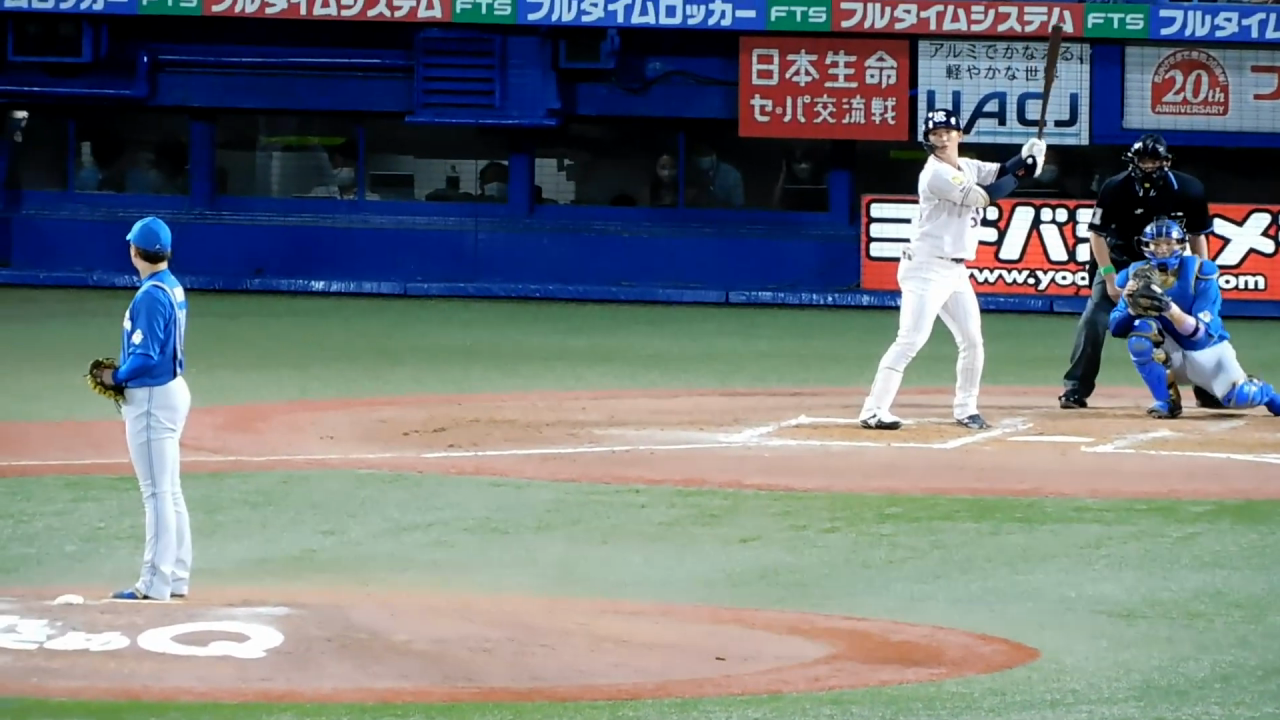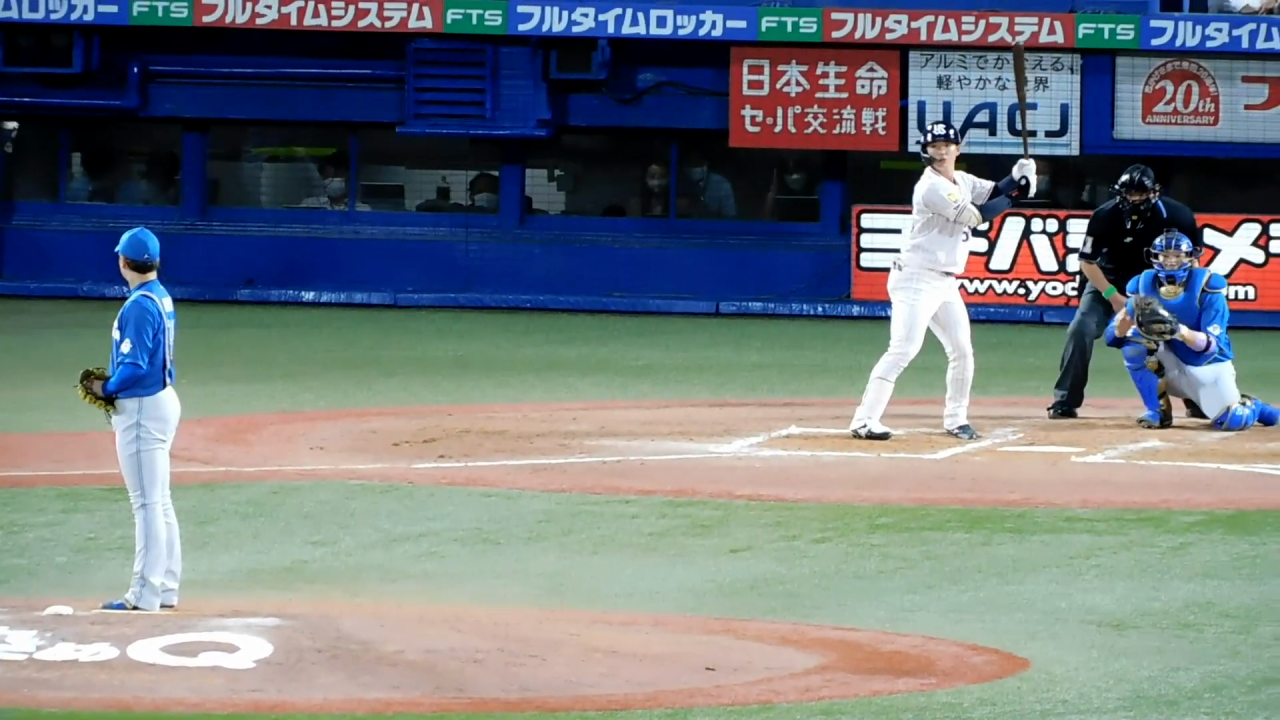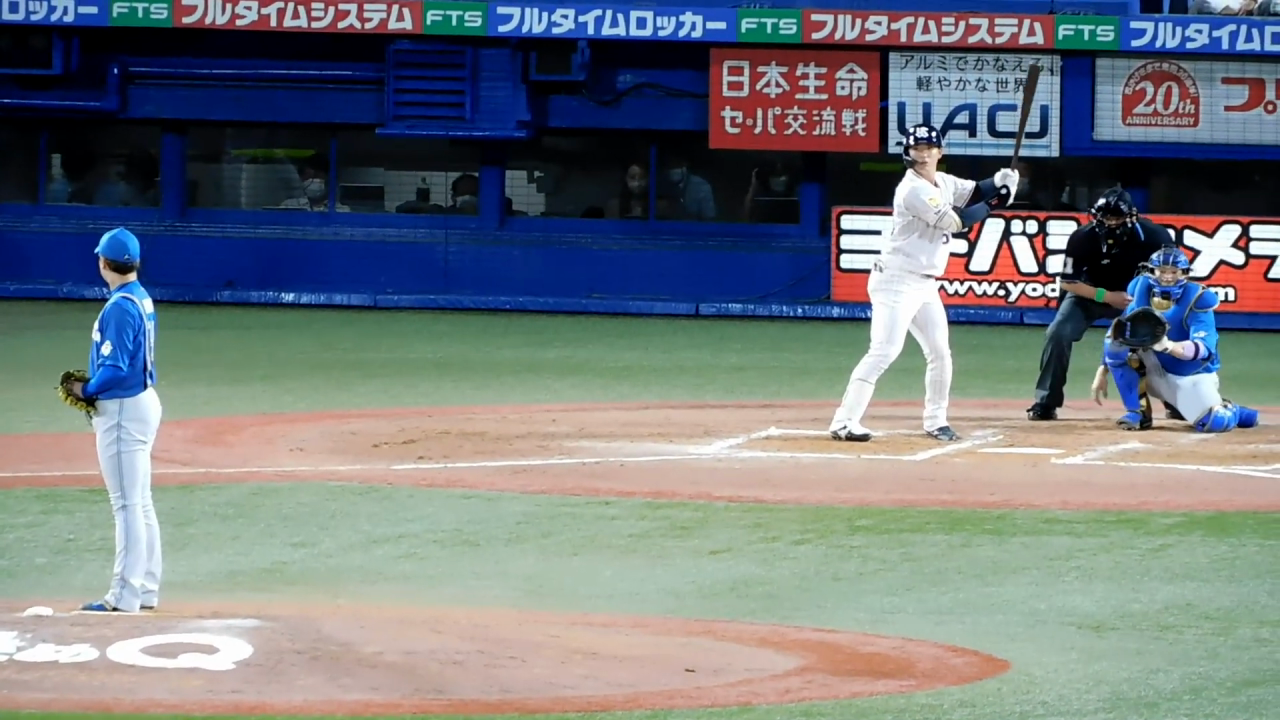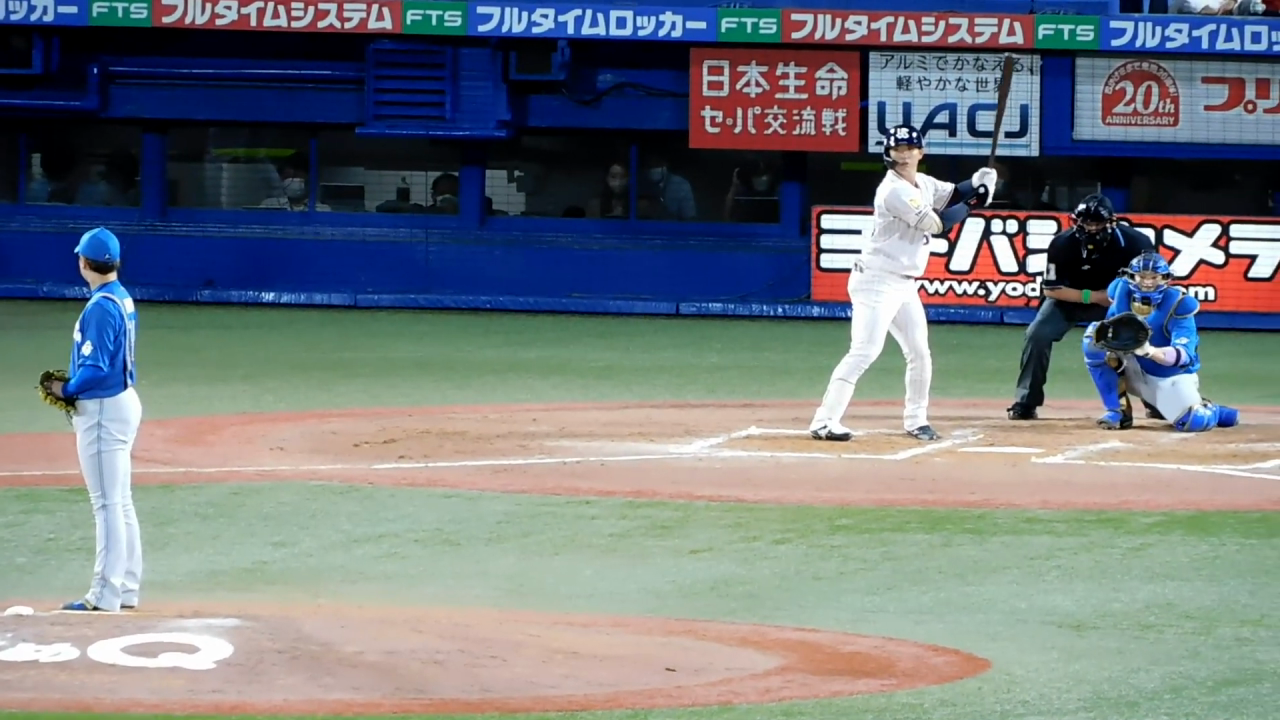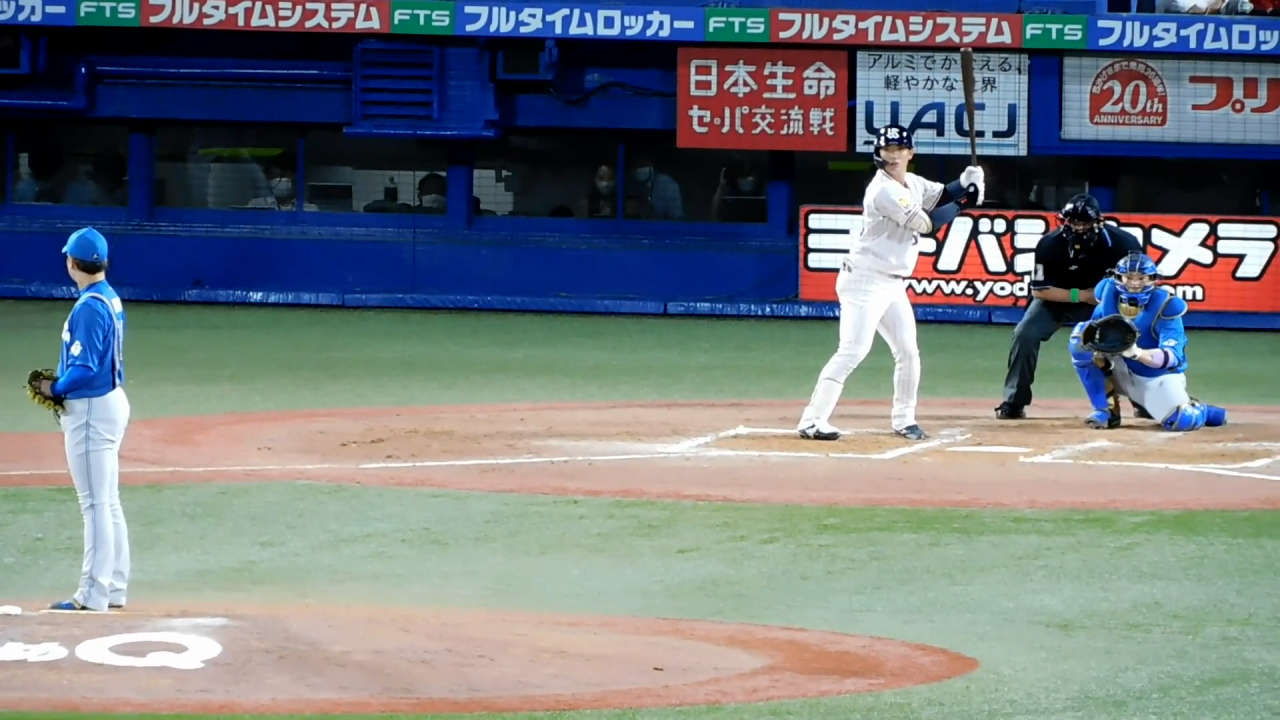
dt=0.3s
person 1, frame 1
left shoulder: (150, 295)
right shoulder: (173, 288)
left elbow: (145, 356)
left wrist: (115, 377)
right wrist: (123, 374)
left hip: (152, 398)
right hip: (170, 390)
left knee: (156, 491)
right knee: (169, 490)
left ankle: (155, 584)
right ankle: (175, 577)
person 1, frame 2
left shoulder: (138, 305)
right shoulder: (162, 297)
left elbow: (133, 365)
left wrist: (105, 388)
right wrist: (114, 385)
left hip: (143, 408)
right hip: (161, 399)
left knee: (146, 503)
right knee: (159, 501)
left ankle: (146, 594)
right ankle: (165, 587)
person 1, frame 3
left shoulder: (119, 306)
right shoulder: (142, 299)
left elbow: (114, 368)
left wrist: (85, 390)
right wrist: (94, 386)
left hip: (123, 410)
right hip: (142, 401)
left knee: (127, 503)
right knee: (140, 502)
left ankle: (125, 596)
right ankle: (146, 589)
person 1, frame 4
left shoulder: (100, 306)
right shoulder: (123, 299)
left elbow: (95, 368)
left wrist: (66, 390)
right wrist: (74, 386)
left hip: (104, 409)
right hip: (122, 400)
left knee: (107, 503)
right knee: (120, 502)
left ankle: (106, 595)
right ankle: (126, 588)
person 1, frame 5
left shoulder: (88, 307)
right shoulder: (111, 299)
left elbow: (84, 368)
left wrist: (54, 389)
right wrist: (61, 384)
left hip: (91, 410)
right hip: (109, 401)
left knee: (95, 502)
right knee: (108, 501)
left ankle: (93, 594)
right ankle: (113, 587)
person 2, frame 1
left shoulder: (967, 167)
right shoulder: (936, 174)
left elbow: (1000, 173)
right elbow: (984, 197)
left wrist: (1025, 157)
right wrist: (1022, 173)
left hip: (956, 269)
right hip: (926, 267)
left knee: (972, 341)
right knee: (910, 340)
left ankle: (965, 409)
right ankle: (874, 410)
person 2, frame 2
left shoulder: (962, 180)
right shoulder: (931, 187)
left elbow: (993, 192)
right elbow: (977, 216)
left wrist: (1016, 177)
right wrist: (1016, 194)
left hip: (946, 281)
right hip: (917, 279)
left knee: (962, 351)
right knee: (902, 350)
left ankle: (956, 419)
right ankle: (865, 420)
person 2, frame 3
left shoulder: (943, 182)
right shoulder: (913, 190)
left elbow: (974, 192)
right elbow: (956, 222)
left wrist: (998, 182)
right wrist: (995, 202)
left hip: (925, 282)
right hip: (897, 280)
left knee: (940, 353)
right knee: (883, 352)
left ankle: (935, 420)
right ankle: (844, 422)
person 2, frame 4
left shoulder: (922, 182)
right shoulder: (894, 190)
left elbow: (952, 195)
right elbow: (937, 224)
left wrist: (976, 183)
right wrist: (974, 202)
left hip: (904, 283)
right hip: (877, 280)
left knee: (919, 353)
right knee: (864, 352)
left ankle: (915, 420)
right ankle: (824, 421)
person 2, frame 5
left shoulder: (912, 183)
right shoulder: (883, 190)
left elbow: (942, 195)
right elbow: (927, 223)
left wrist: (964, 183)
right wrist: (964, 201)
left hip: (893, 283)
right hip: (865, 280)
left knee: (908, 353)
right knee: (852, 351)
left ankle: (904, 419)
right ankle: (813, 421)
person 3, frame 1
left shoulder: (1189, 189)
right shoulder: (1114, 189)
left elbow: (1197, 236)
right elbow: (1097, 235)
right wrist: (1109, 278)
right hip: (1121, 261)
right knee: (1094, 319)
left ankle: (1208, 390)
right ankle: (1076, 389)
person 3, frame 2
left shoulder: (1178, 215)
right shoulder: (1105, 216)
right elbow: (1087, 262)
right wrist: (1113, 297)
right hip: (1111, 280)
right knee: (1081, 329)
left ankle: (1197, 401)
right ankle: (1065, 401)
person 3, frame 3
left shoulder: (1156, 237)
right shoulder: (1082, 238)
right elbow: (1067, 282)
right wrist: (1107, 296)
right hip: (1090, 293)
right knee: (1058, 334)
right ankle: (1045, 402)
person 3, frame 4
left shoulder: (1136, 243)
right shoulder: (1063, 244)
right elbow: (1051, 290)
right wrist: (1092, 296)
right hip: (1071, 297)
right knee: (1038, 334)
right ankle: (1026, 402)
person 3, frame 5
left shoulder: (1123, 243)
right shoulder: (1049, 245)
right elbow: (1038, 290)
right wrist: (1080, 295)
right hip: (1057, 298)
right knee: (1025, 334)
right ankle: (1013, 402)
person 4, frame 1
left shoulder: (1199, 274)
right shoulder: (1138, 276)
left elbow: (1202, 333)
right elbow: (1116, 329)
left wrist: (1170, 309)
right wrist: (1132, 307)
left hip: (1207, 351)
right hip: (1172, 355)
left knee: (1240, 398)
right knee: (1140, 331)
left ankle: (1264, 394)
right ankle: (1167, 400)
person 4, frame 2
left shoulder: (1207, 288)
right shoulder: (1144, 286)
left elbow: (1213, 345)
right elbow: (1112, 337)
left wrist: (1180, 331)
right wrist: (1122, 326)
left hip: (1208, 367)
right hip: (1171, 369)
left knee: (1233, 420)
right knee: (1135, 338)
left ankle: (1253, 407)
right ankle: (1157, 411)
person 4, frame 3
left shoulder: (1197, 301)
right shoulder: (1142, 293)
left elbow: (1204, 349)
left wrist: (1167, 345)
right wrist: (1103, 371)
left hip: (1192, 376)
right hip: (1155, 373)
left knee: (1215, 423)
left ankle: (1235, 412)
right ankle: (1137, 412)
person 4, frame 4
left shoulder: (1178, 306)
right shoulder: (1122, 296)
left elbow: (1185, 355)
left wrist: (1149, 351)
left hip: (1172, 377)
right hip: (1135, 373)
left knee: (1195, 422)
right knee: (1095, 332)
left ankle: (1214, 411)
right ankle: (1117, 411)
person 4, frame 5
left shoulder: (1165, 307)
right shoulder: (1108, 297)
left elbow: (1173, 358)
left wrist: (1136, 353)
left hip: (1159, 377)
right hip: (1122, 373)
left knee: (1183, 421)
right knee: (1081, 333)
left ankle: (1201, 411)
right ankle: (1105, 410)
